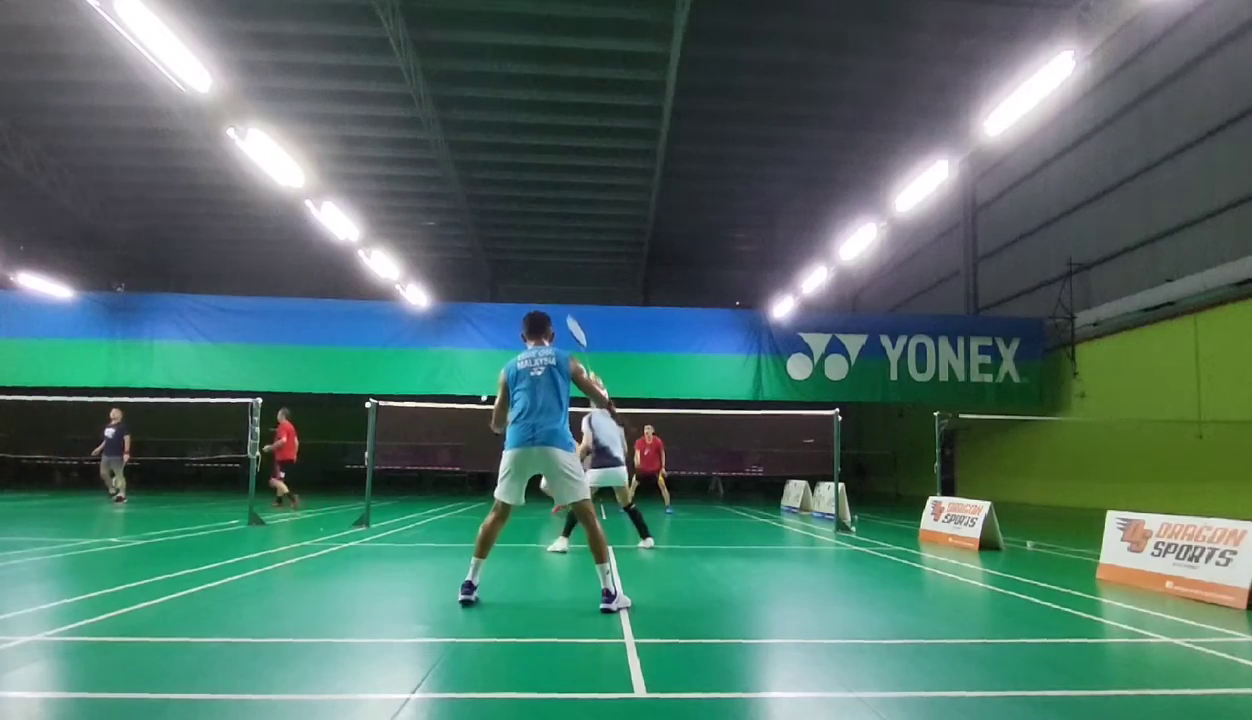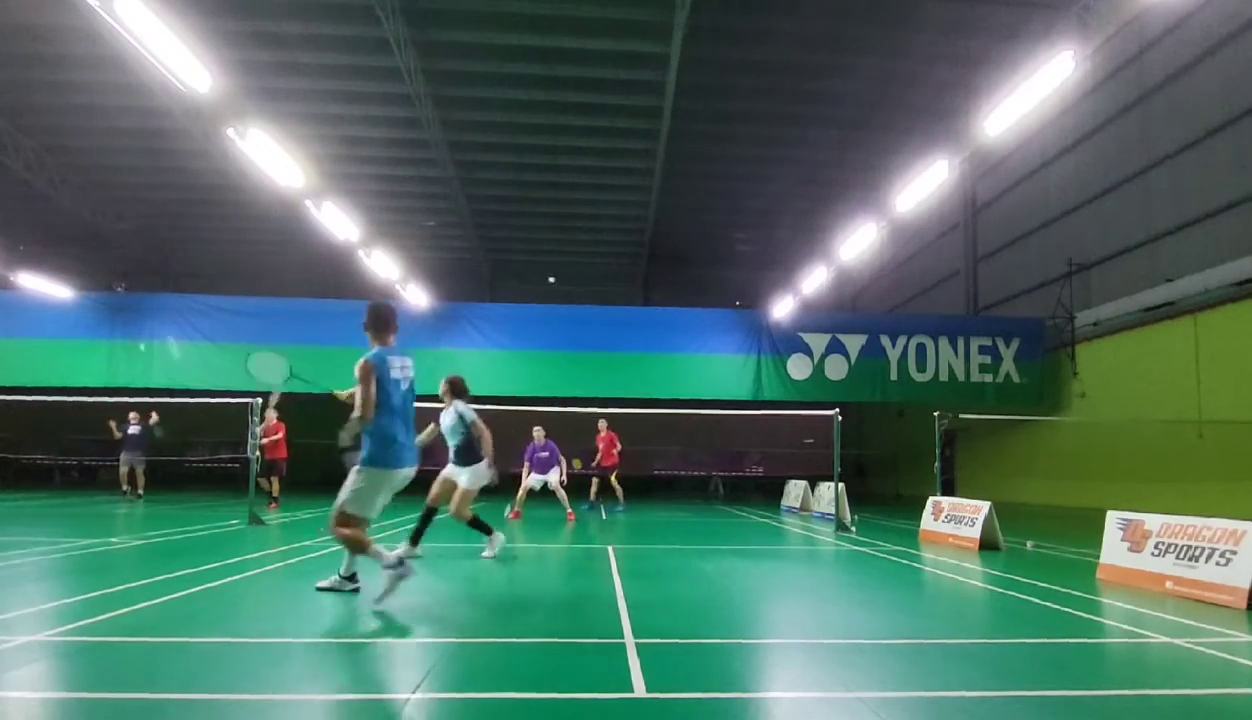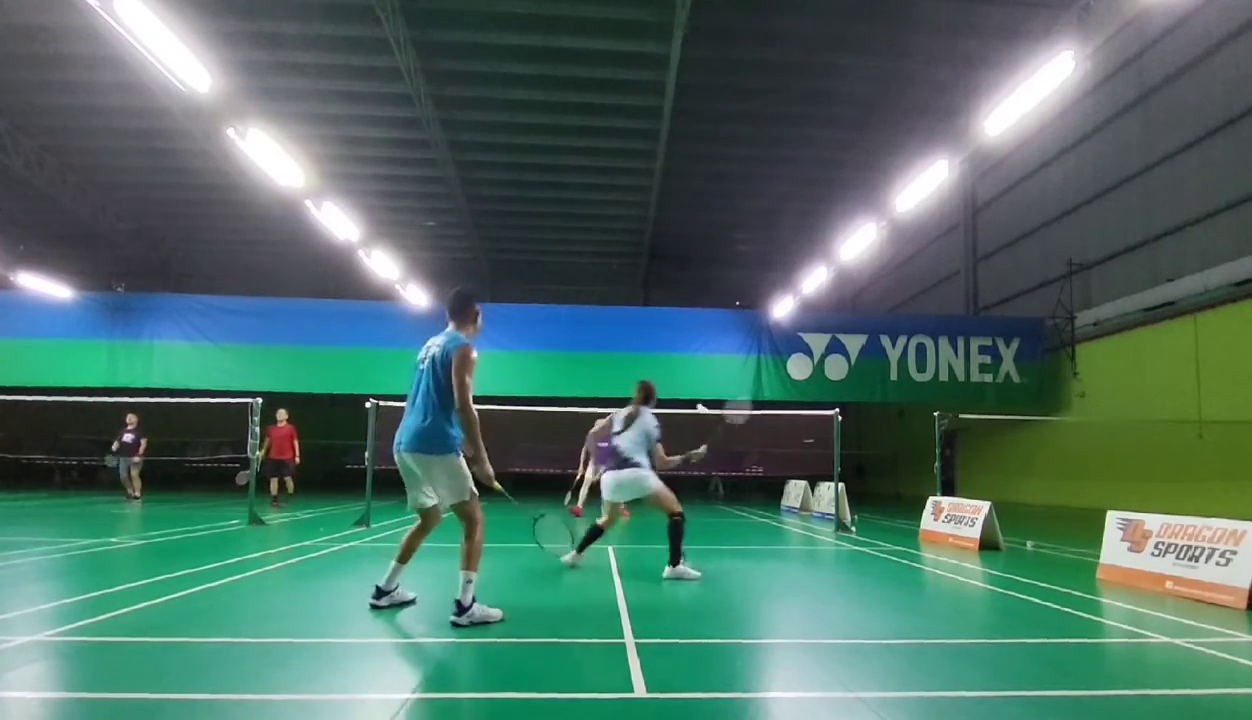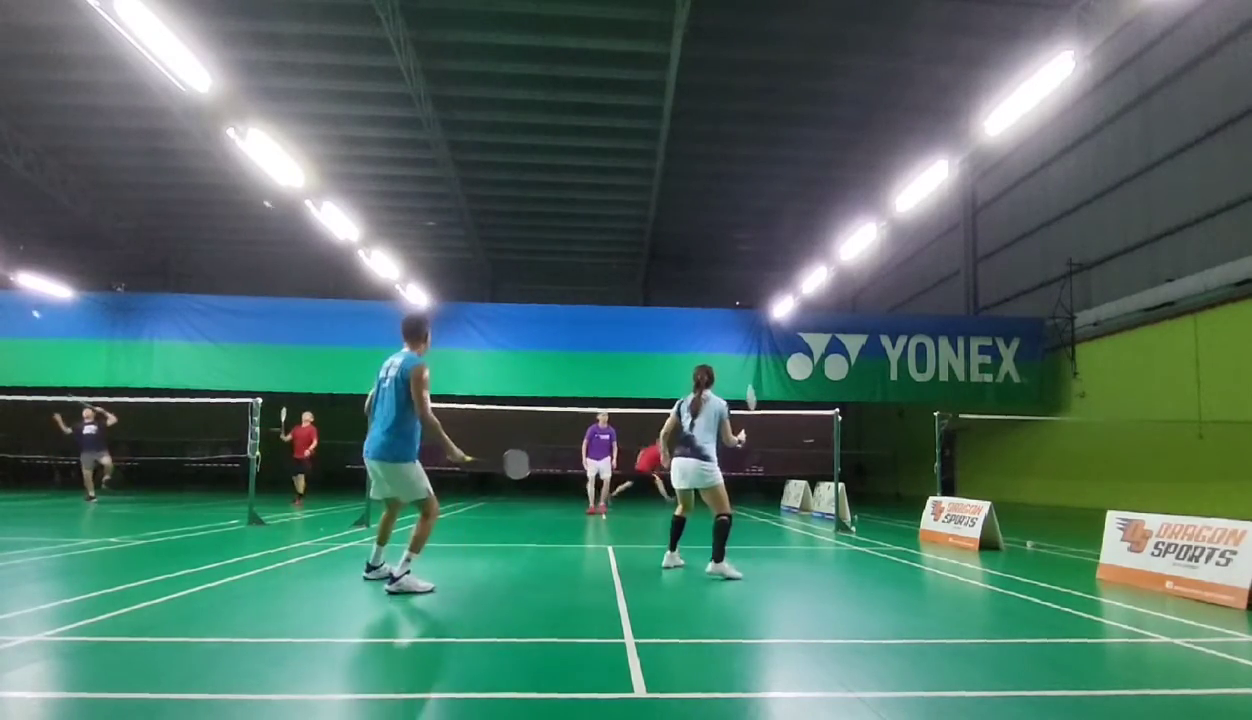
dt=1s
person 1, frame 1
left shoulder: (510, 368)
right shoulder: (567, 361)
left elbow: (496, 423)
right elbow: (603, 402)
right wrist: (604, 400)
left hip: (518, 445)
right hip: (556, 445)
left knee: (498, 513)
right knee: (587, 516)
left ankle: (470, 584)
right ankle: (609, 593)
person 1, frame 2
left shoulder: (369, 363)
right shoulder: (407, 362)
left elbow: (364, 415)
left wrist: (347, 433)
right wrist: (355, 394)
left hip: (381, 460)
right hip: (406, 459)
left knee: (339, 525)
right knee: (355, 516)
left ankle: (391, 564)
right ankle: (347, 575)
person 1, frame 3
left shoulder: (429, 345)
right shoulder: (463, 348)
right elbow: (464, 406)
left wrist: (457, 438)
right wrist: (482, 459)
left hip: (406, 444)
right hip: (435, 448)
left knee: (429, 520)
right knee: (474, 520)
left ankle: (385, 589)
right ankle: (465, 605)
person 1, frame 4
left shoulder: (389, 364)
right shoulder: (417, 367)
left elbow: (369, 407)
right elbow: (424, 415)
right wrist: (450, 448)
left hip: (373, 450)
right hip: (397, 453)
left knee: (394, 507)
right knee: (430, 511)
left ankle: (375, 565)
right ankle: (401, 575)
person 2, frame 1
left shoulder: (589, 418)
right shoulder: (614, 420)
left elbow: (587, 444)
right elbow: (624, 448)
left hip: (599, 469)
right hip: (618, 467)
right knee: (627, 504)
left ankle: (563, 540)
right ankle: (647, 538)
person 2, frame 2
left shoulder: (461, 409)
right shoulder: (446, 413)
left elbow: (485, 435)
right elbow: (427, 436)
left wrist: (488, 465)
left hip: (473, 466)
right hip: (456, 465)
left knee: (457, 510)
right knee: (432, 501)
left ankle: (493, 537)
right ankle: (412, 546)
person 2, frame 3
left shoulder: (619, 415)
right shoulder: (651, 423)
left elbow: (595, 435)
right elbow: (660, 463)
right wrist: (689, 456)
left hip: (611, 476)
right hip: (636, 475)
left knee: (608, 519)
right knee: (676, 513)
left ankle: (575, 555)
right ankle: (674, 566)
person 2, frame 4
left shoulder: (682, 403)
right shoulder: (720, 404)
left elbow: (665, 433)
right elbow: (729, 441)
left wrist: (664, 453)
right wrist: (740, 439)
left hip: (679, 461)
right hip: (704, 463)
left knee: (683, 507)
right knee: (724, 513)
left ankle: (671, 555)
right ankle: (717, 562)
